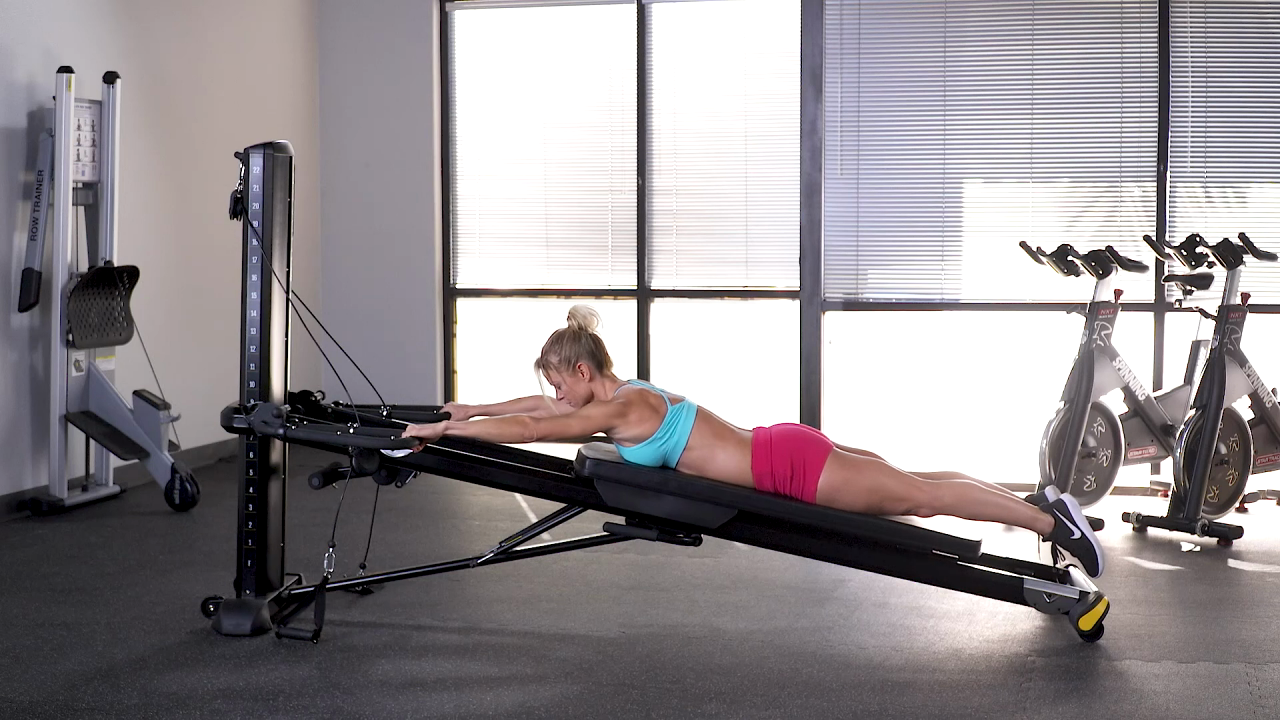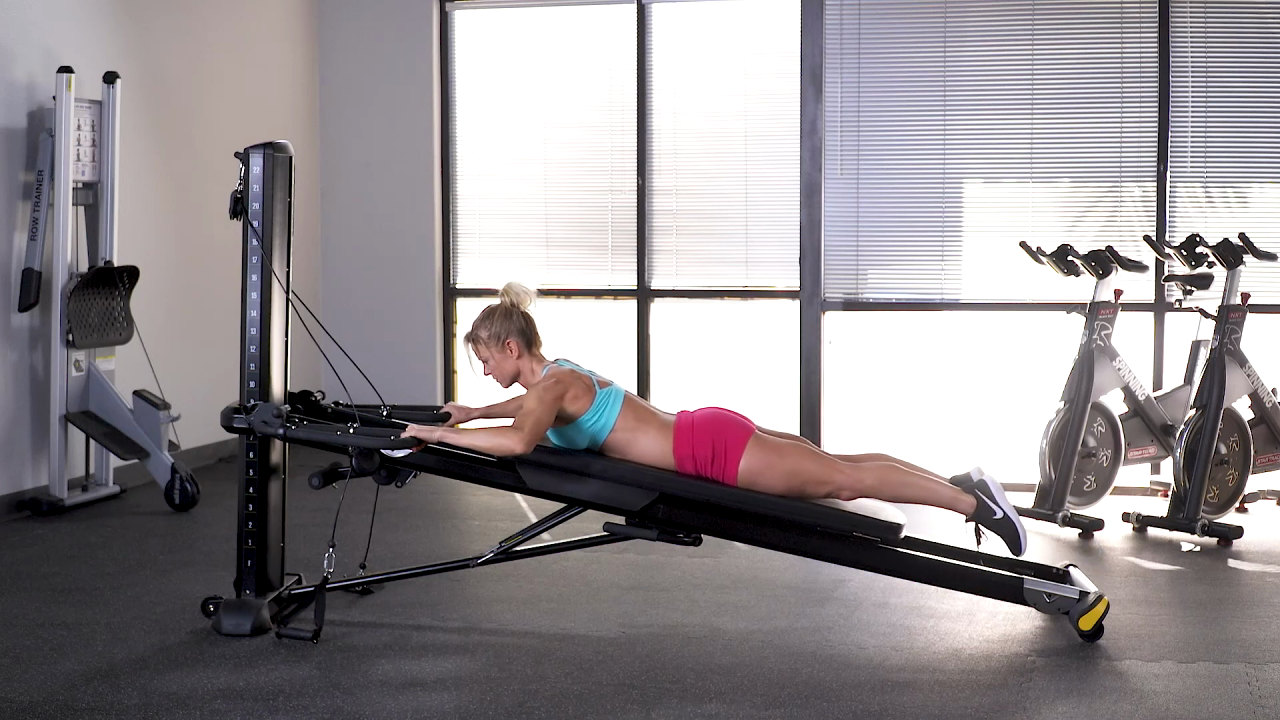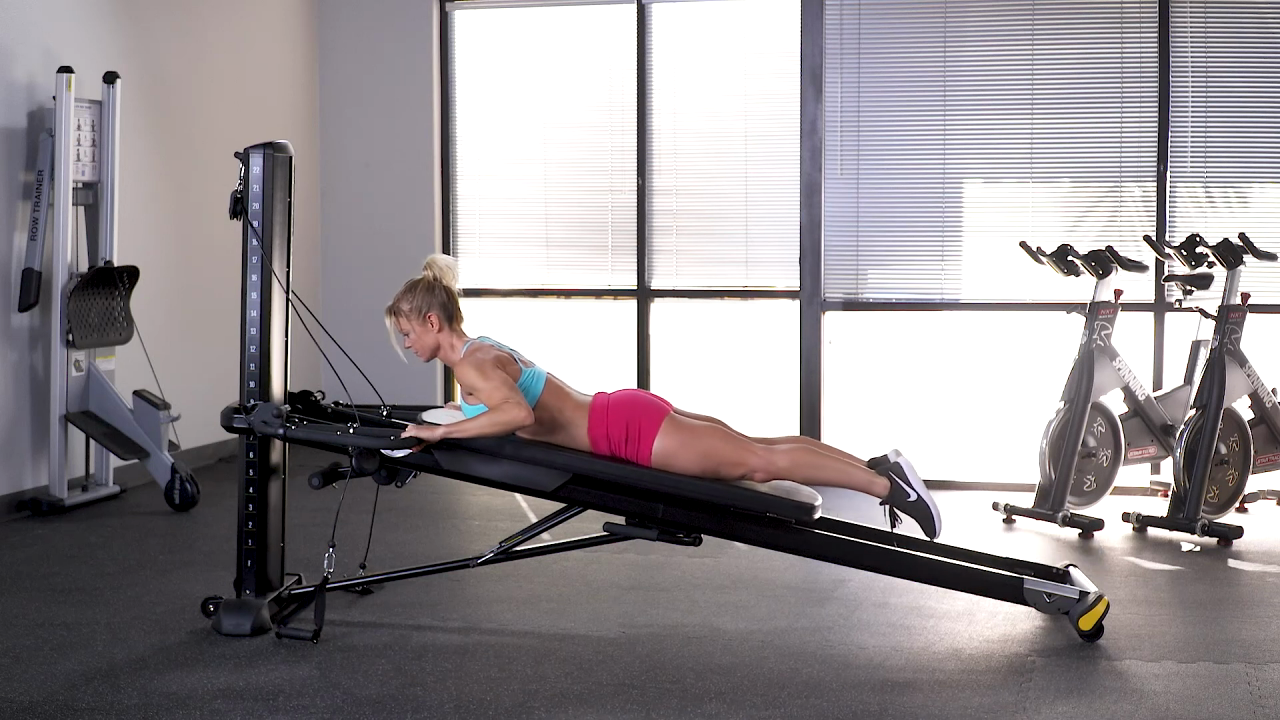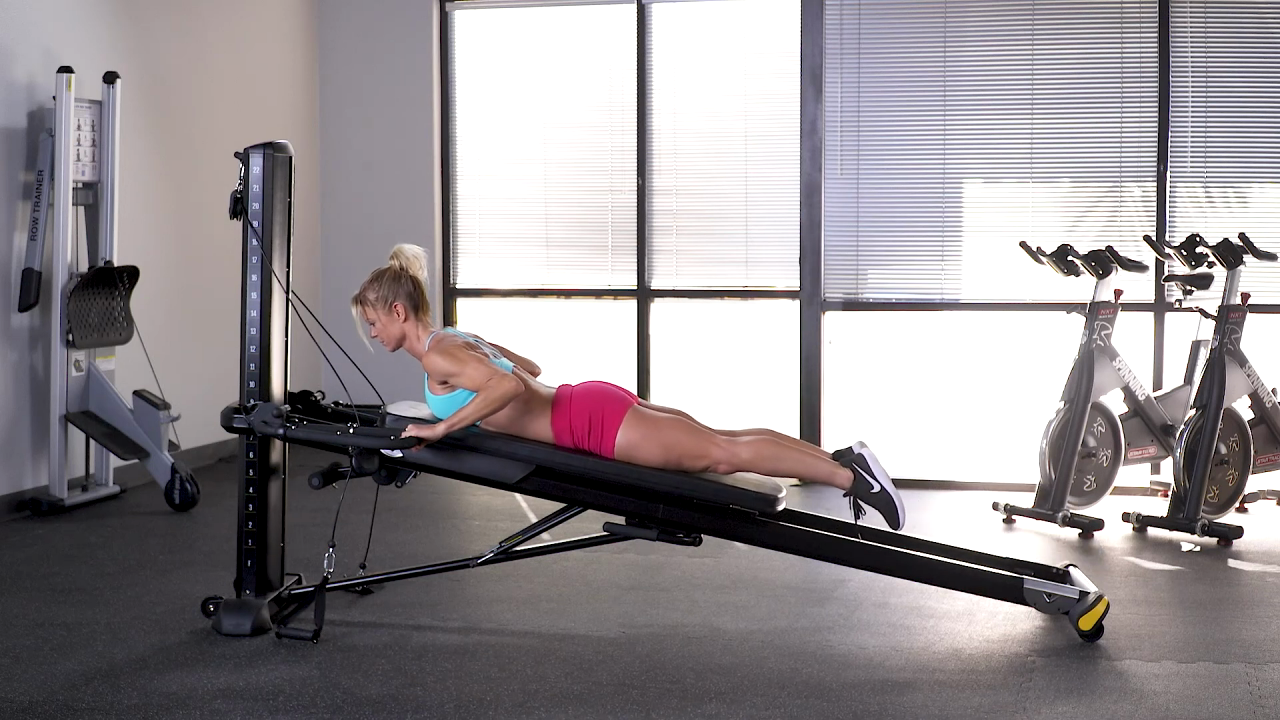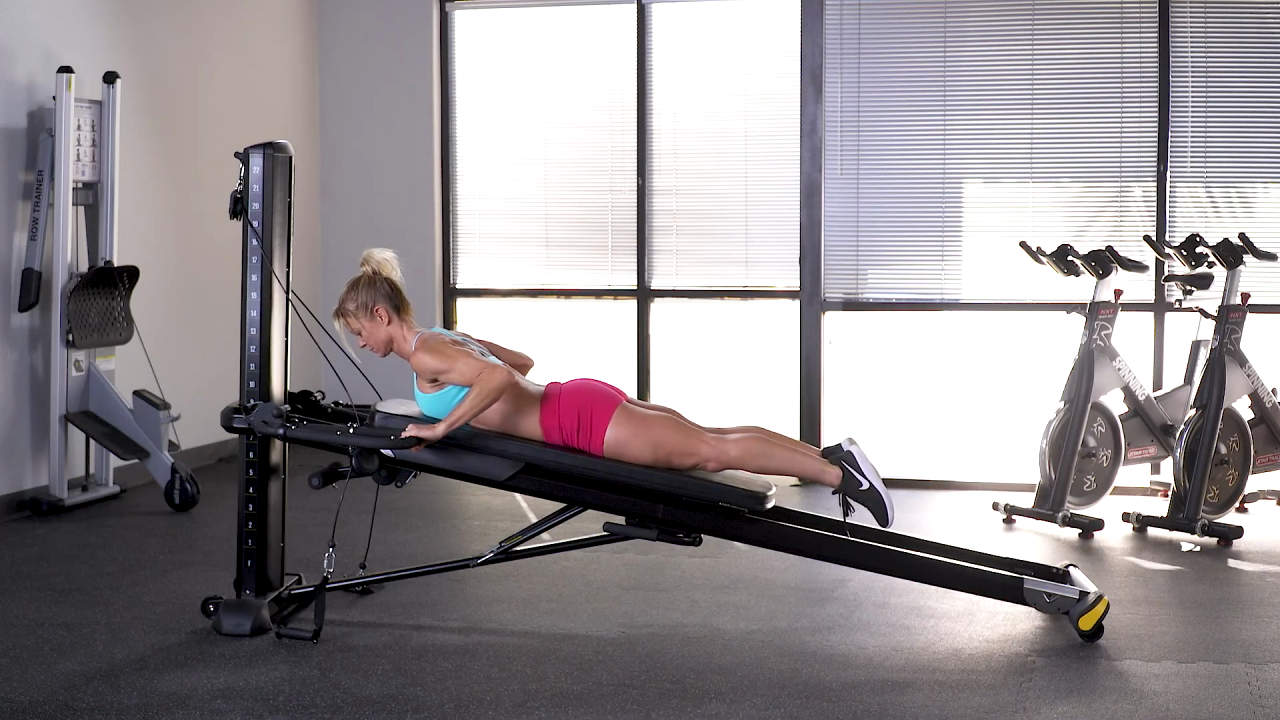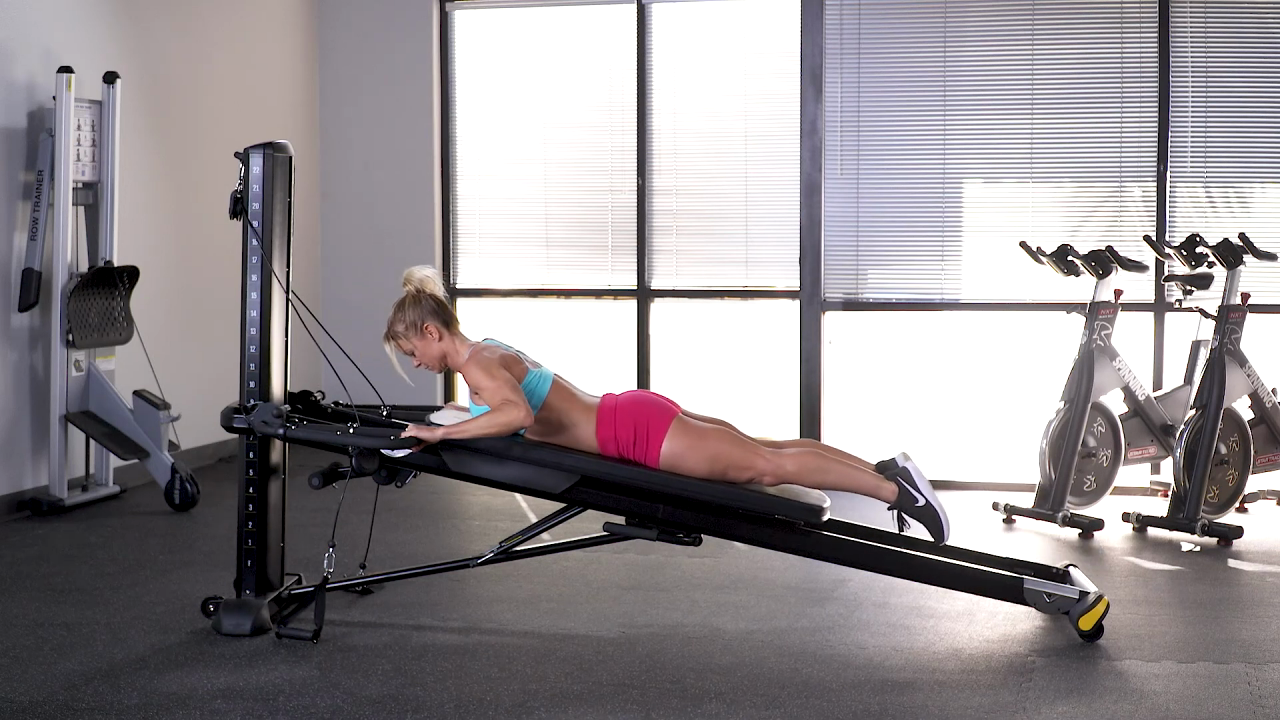
dt=0.7s
person 1, frame 1
left shoulder: (621, 408)
right shoulder: (617, 392)
left elbow: (530, 429)
right elbow: (546, 406)
left wrist: (441, 430)
right wrist: (473, 407)
left hip: (787, 466)
right hip: (785, 451)
left knee: (919, 497)
right knee: (915, 489)
left ankle: (1049, 521)
right ankle: (1039, 502)
person 1, frame 2
left shoulder: (548, 383)
right shoulder: (556, 372)
left elbow: (520, 442)
left wrist: (443, 435)
right wrist: (477, 412)
left hip: (711, 449)
right hip: (710, 435)
left knee: (843, 480)
right knee: (837, 467)
left ankle: (971, 502)
right ankle: (963, 487)
person 1, frame 3
left shoulder: (470, 362)
right shoulder: (485, 348)
left elbow: (520, 415)
left wrist: (442, 430)
right wrist: (475, 406)
left hip: (625, 430)
right hip: (627, 413)
left knee: (757, 463)
right knee: (756, 448)
left ankle: (886, 485)
right ankle: (879, 469)
person 1, frame 4
left shoulder: (436, 354)
right shoulder: (454, 338)
left elbow: (508, 385)
left wrist: (441, 427)
right wrist: (464, 398)
left hip: (589, 423)
right hip: (591, 406)
left knee: (721, 457)
right knee: (723, 441)
left ankle: (849, 476)
right ankle: (841, 459)
person 1, frame 5
left shoulder: (424, 353)
right shoulder: (444, 338)
left elbow: (498, 377)
left wrist: (442, 426)
right wrist: (457, 396)
left hip: (580, 420)
right hip: (581, 403)
left knee: (709, 451)
right knee: (711, 436)
left ankle: (838, 472)
right ankle: (831, 456)
person 1, frame 6
left shoulder: (476, 362)
right shoulder: (490, 351)
left elbow: (519, 415)
left wrist: (442, 432)
right wrist: (472, 413)
left hip: (635, 432)
right hip: (638, 417)
left knee: (766, 467)
right knee: (768, 451)
left ankle: (895, 491)
right ankle: (887, 472)
